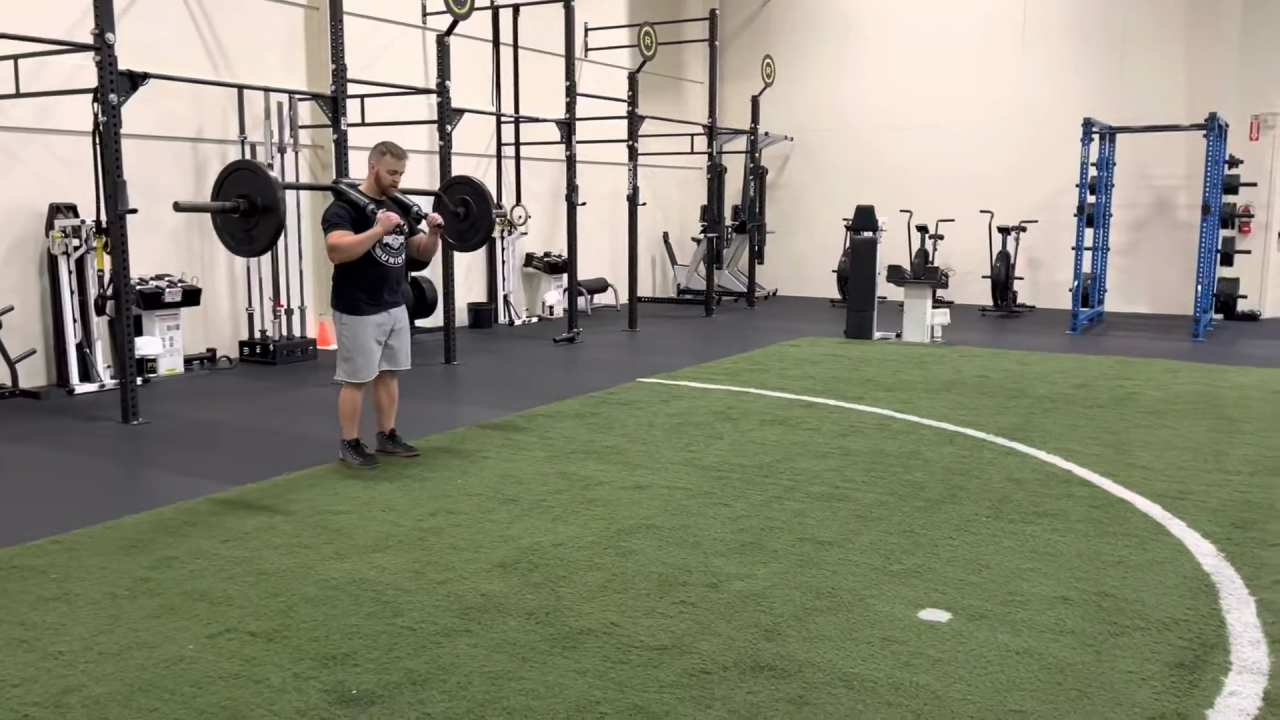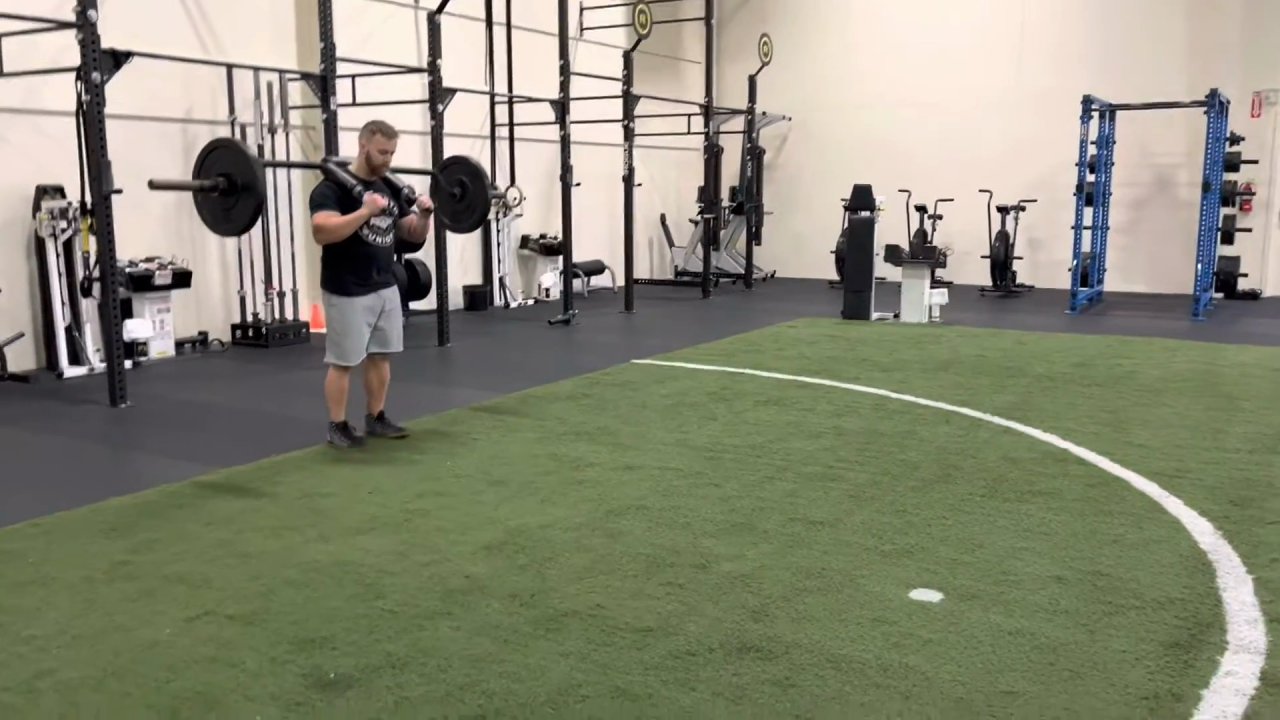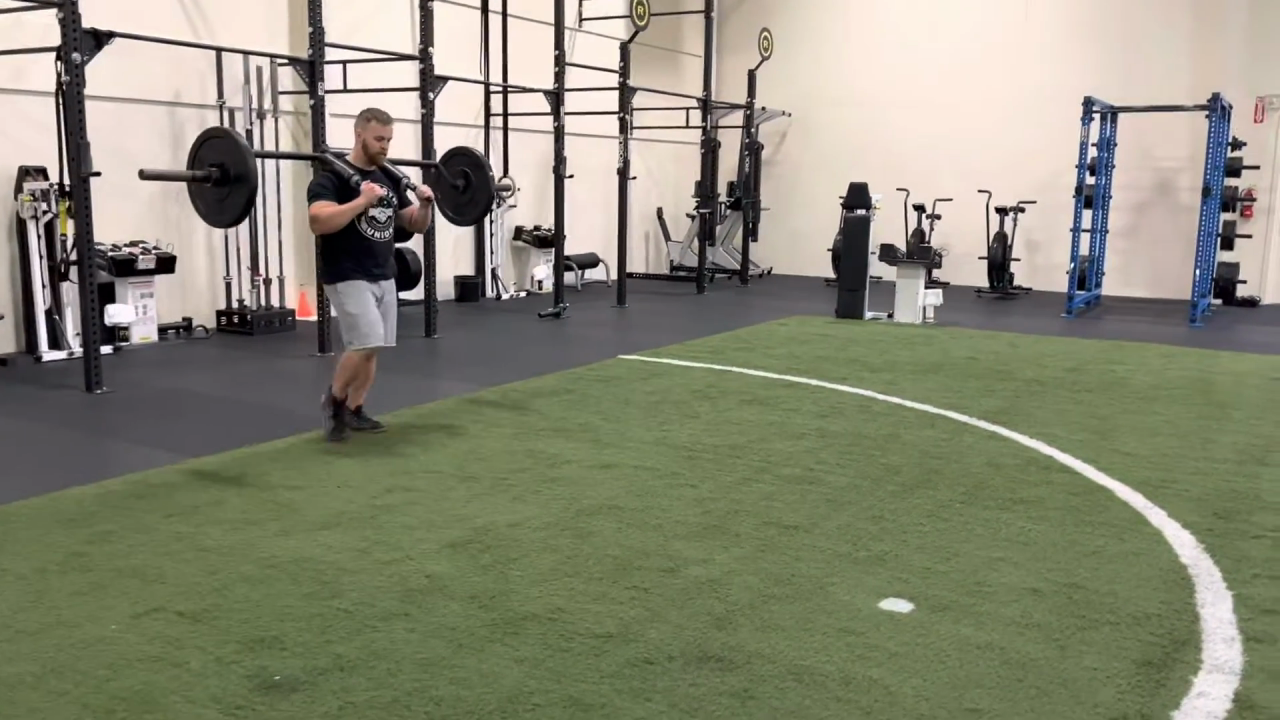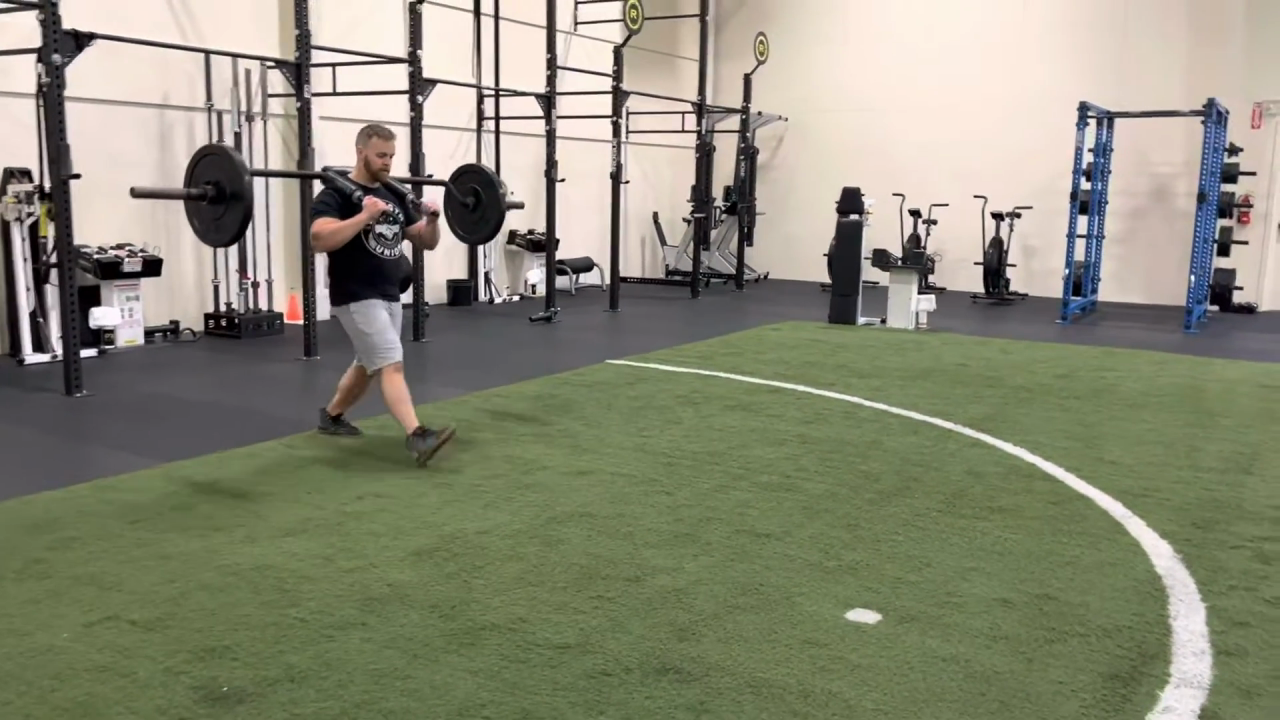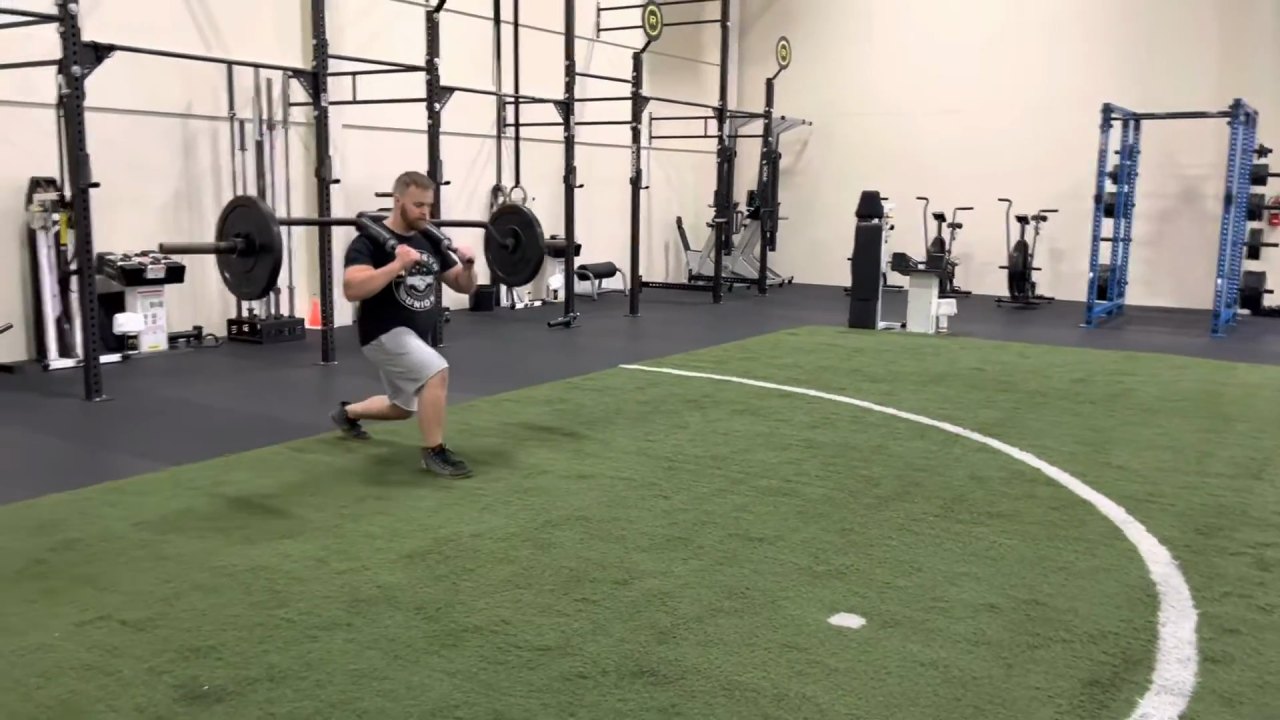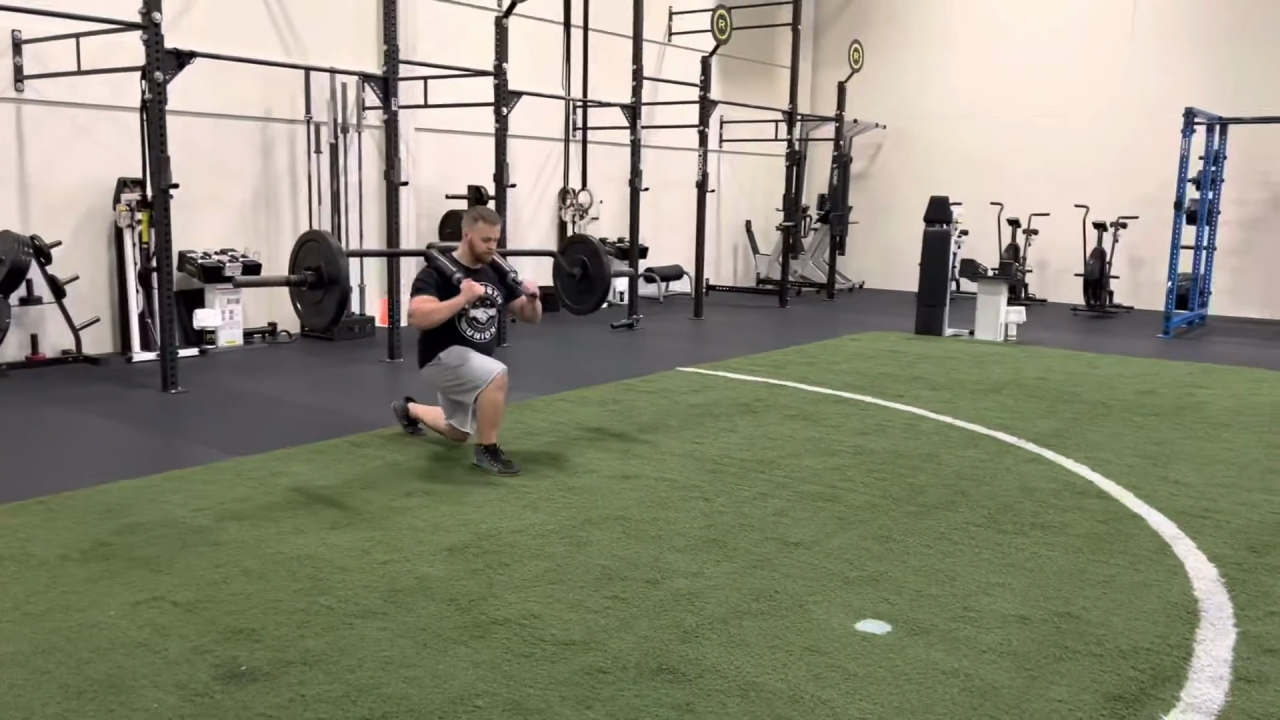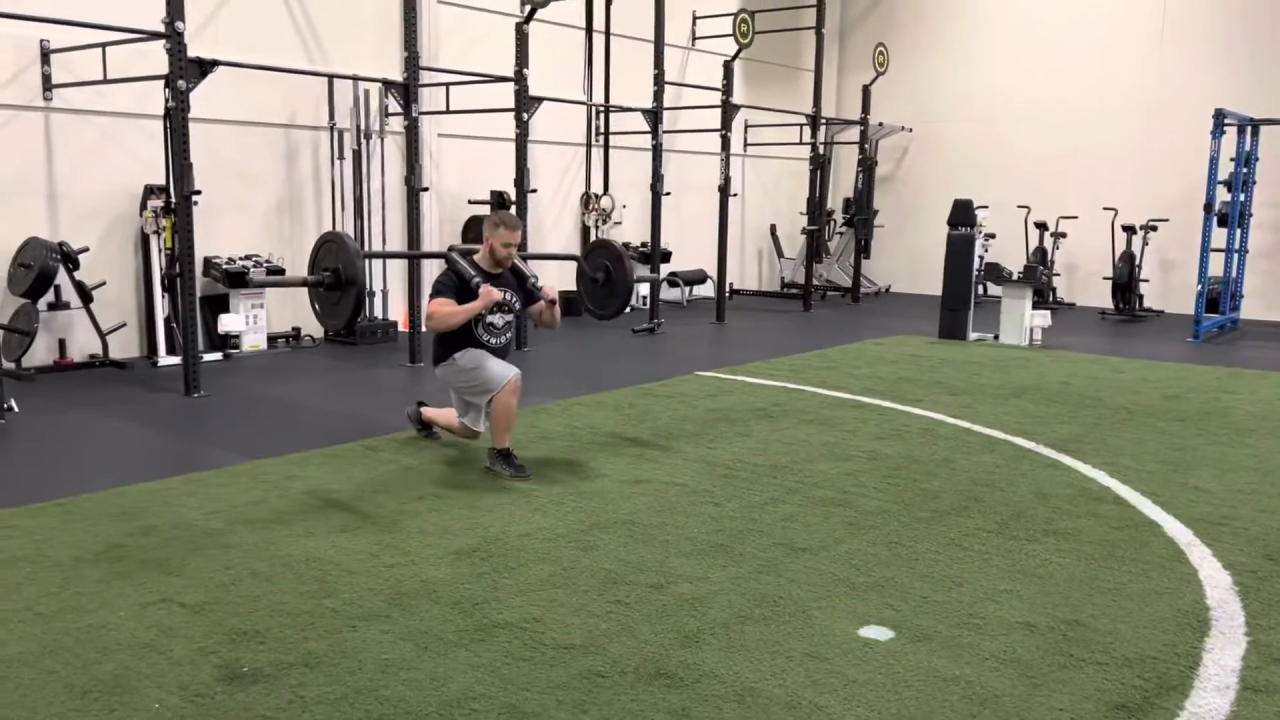
dt=0.4s
person 1, frame 1
left shoulder: (398, 208)
right shoulder: (345, 207)
left elbow: (423, 253)
right elbow: (336, 250)
left wrist: (433, 232)
right wrist: (378, 230)
left hip: (395, 306)
right hip: (358, 310)
left knee: (389, 373)
right knee: (356, 379)
left ankle: (388, 436)
right ankle: (350, 444)
person 1, frame 2
left shoulder: (389, 189)
right shoulder: (333, 187)
left elbow: (415, 235)
right elbow: (322, 232)
left wrist: (424, 214)
right wrist: (365, 211)
left hip: (386, 287)
right hip: (348, 291)
left knee: (381, 355)
right knee: (343, 362)
left ankle: (376, 418)
right ankle: (337, 426)
person 1, frame 3
left shoulder: (388, 179)
right shoulder: (332, 177)
left elbow: (416, 225)
right elbow: (318, 223)
left wrist: (424, 204)
right wrist: (363, 201)
left hip: (383, 277)
right hip: (346, 278)
left knee: (367, 349)
right knee: (368, 345)
left ankle: (352, 411)
right ankle: (334, 398)
person 1, frame 4
left shoulder: (393, 196)
right shoulder: (335, 195)
left elbow: (426, 242)
right elbow: (320, 239)
left wrist: (431, 219)
right wrist: (364, 216)
left hip: (389, 296)
right hip: (356, 297)
left knee: (368, 364)
right knee: (391, 364)
left ankle: (332, 417)
right ankle: (416, 435)
person 1, frame 5
left shoulder: (430, 242)
right shoulder: (370, 242)
left elbow: (464, 286)
right elbow: (352, 289)
left wrist: (467, 265)
right wrist: (397, 264)
left hip: (417, 336)
right hip: (385, 334)
left knee: (403, 406)
right knee: (437, 371)
left ankle: (346, 413)
right ankle: (433, 451)
person 1, frame 6
left shoulder: (496, 273)
right shoulder: (437, 274)
left elbow: (530, 317)
right elbow: (417, 318)
left wrist: (532, 298)
right wrist: (464, 298)
left hip: (473, 362)
right hip: (442, 357)
left knee: (459, 433)
right knee: (497, 375)
left ankle: (408, 409)
right ankle: (486, 450)
person 1, frame 7
left shoulder: (516, 278)
right shoulder: (457, 277)
left elbow: (548, 322)
right elbow: (433, 321)
left wrist: (551, 303)
right wrist: (481, 302)
left hip: (486, 358)
right hip: (457, 356)
left knee: (471, 429)
right knee: (510, 381)
left ankle: (421, 414)
right ankle: (500, 454)
